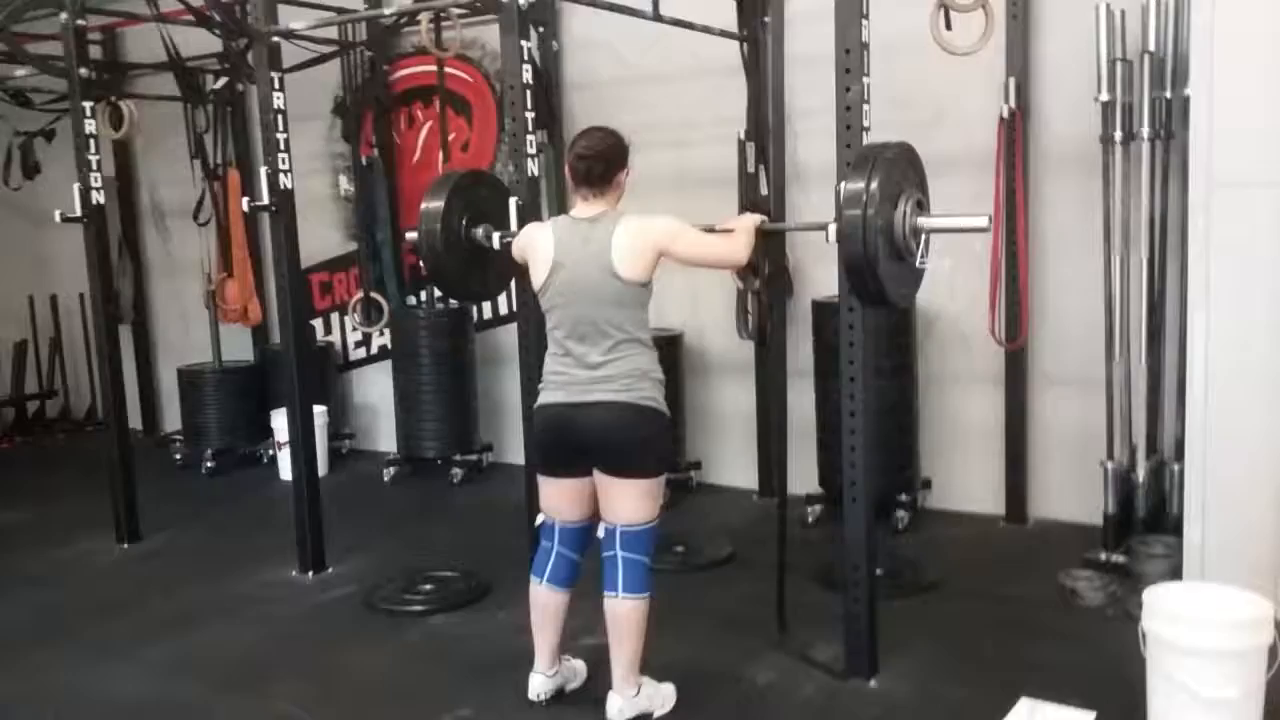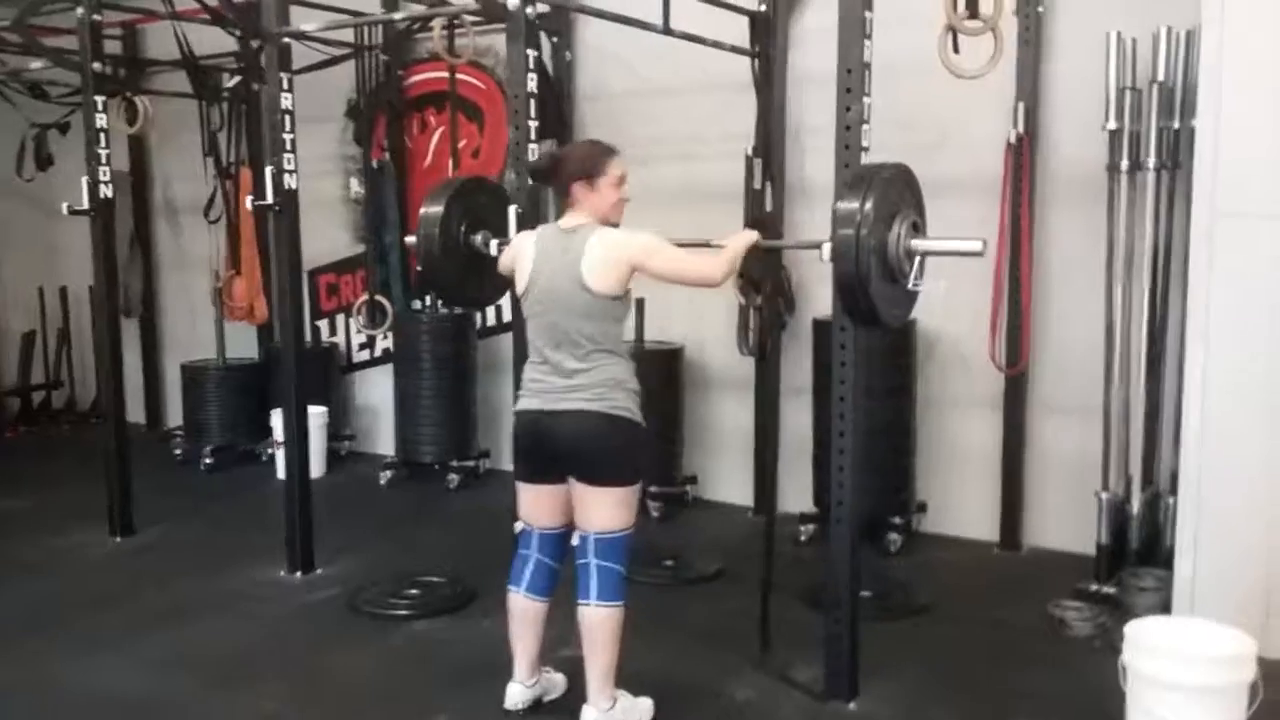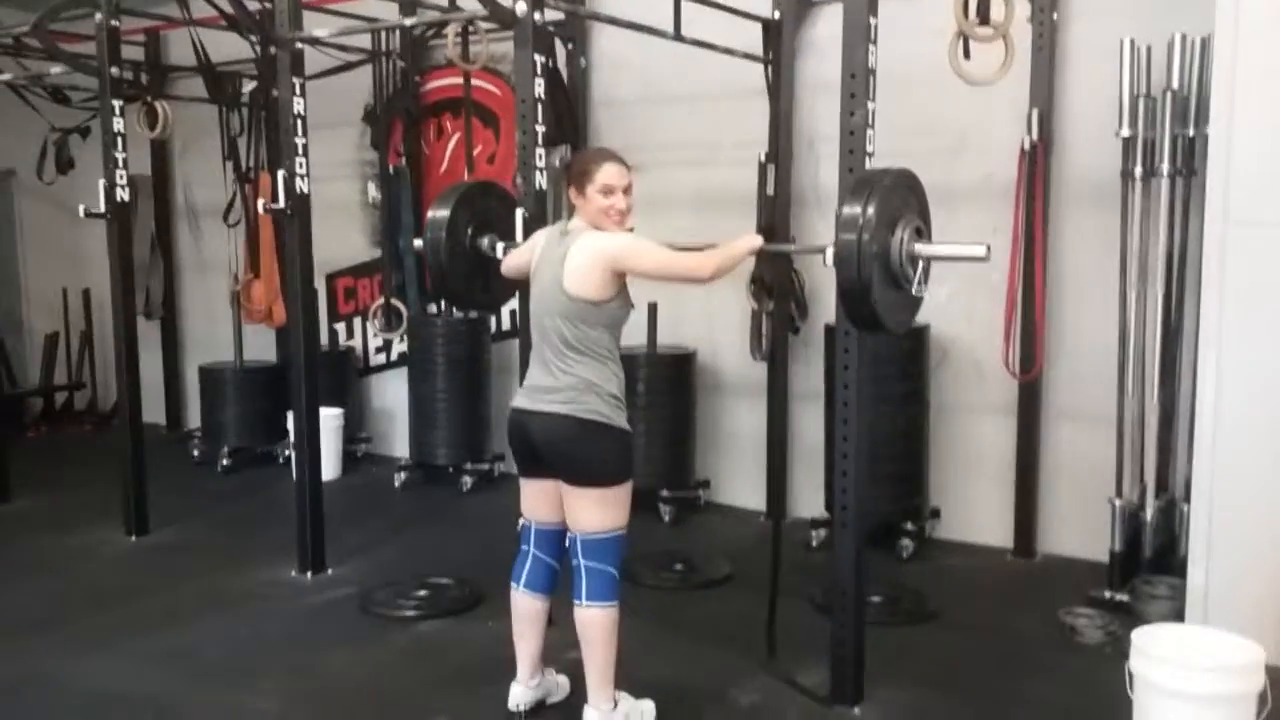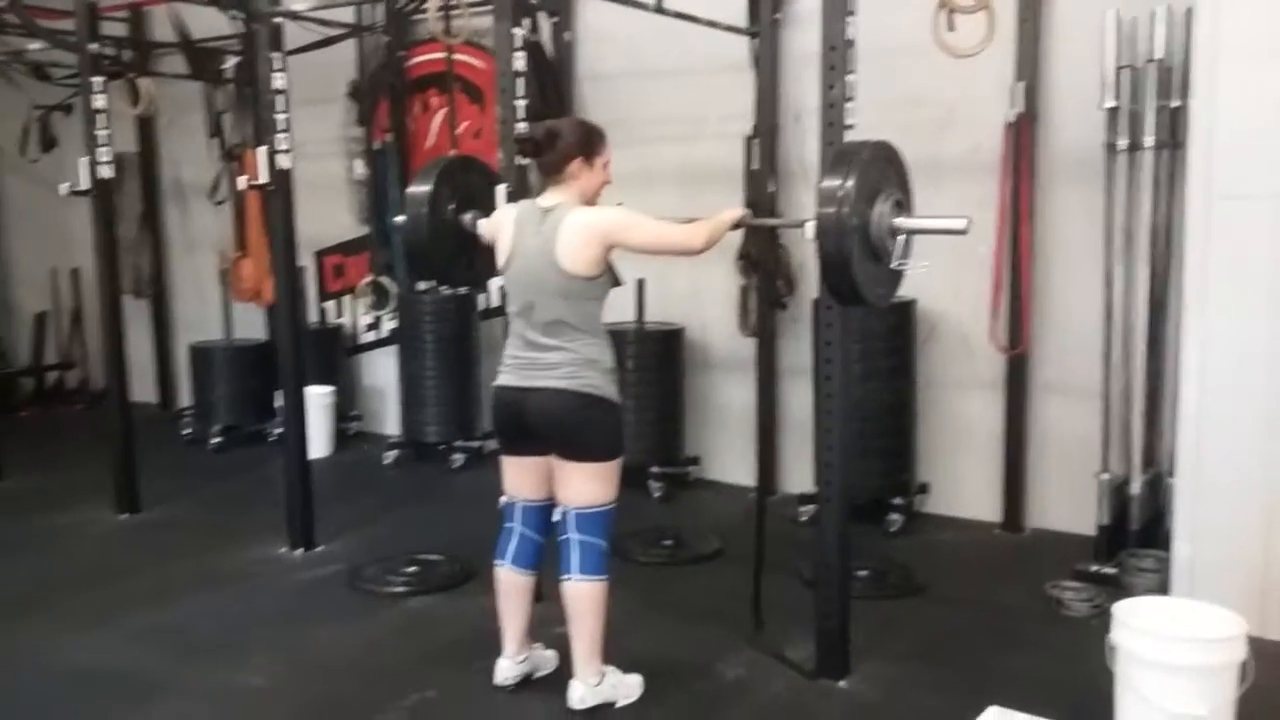
dt=0.3s
person 1, frame 1
left shoulder: (539, 238)
right shoulder: (644, 232)
left elbow: (512, 246)
right elbow: (734, 254)
right wrist: (747, 223)
left hip: (557, 413)
right hip: (628, 415)
left knee: (558, 542)
right knee: (627, 552)
left ankle: (545, 671)
person 1, frame 2
left shoulder: (527, 246)
right shoulder: (619, 246)
left elbow: (501, 261)
right elbow: (714, 272)
right wrist: (740, 242)
left hip: (535, 420)
right hip: (602, 424)
left knee: (536, 551)
right knee: (601, 562)
person 1, frame 3
left shoulder: (545, 242)
right shoulder: (608, 249)
left elbow: (508, 266)
right elbow: (701, 268)
right wrist: (746, 245)
left hip: (530, 416)
right hip: (586, 424)
left knee: (538, 549)
right knee: (596, 562)
person 1, frame 4
left shoulder: (510, 220)
right shoulder: (597, 223)
left elbow: (480, 230)
right elbow: (692, 239)
right wrist: (731, 216)
left hip: (515, 393)
right hip: (578, 400)
left knee: (522, 525)
right knee: (586, 537)
left ankle: (514, 656)
right ankle: (590, 679)
